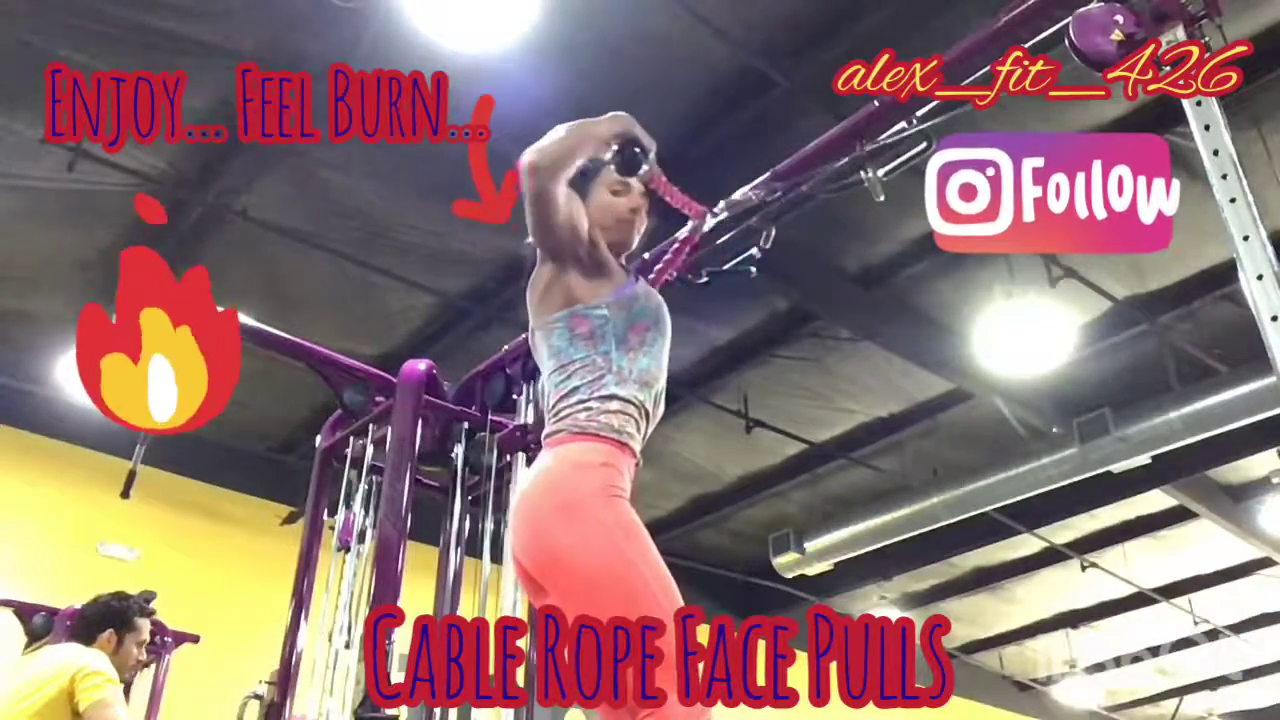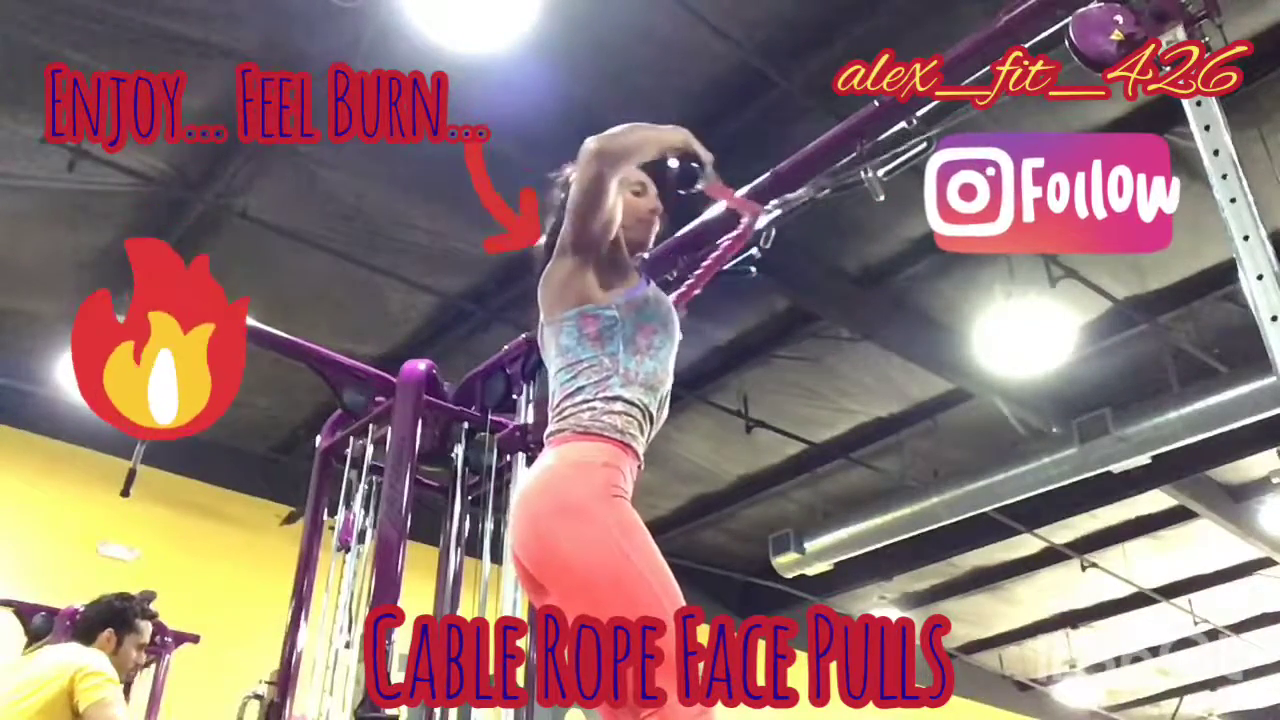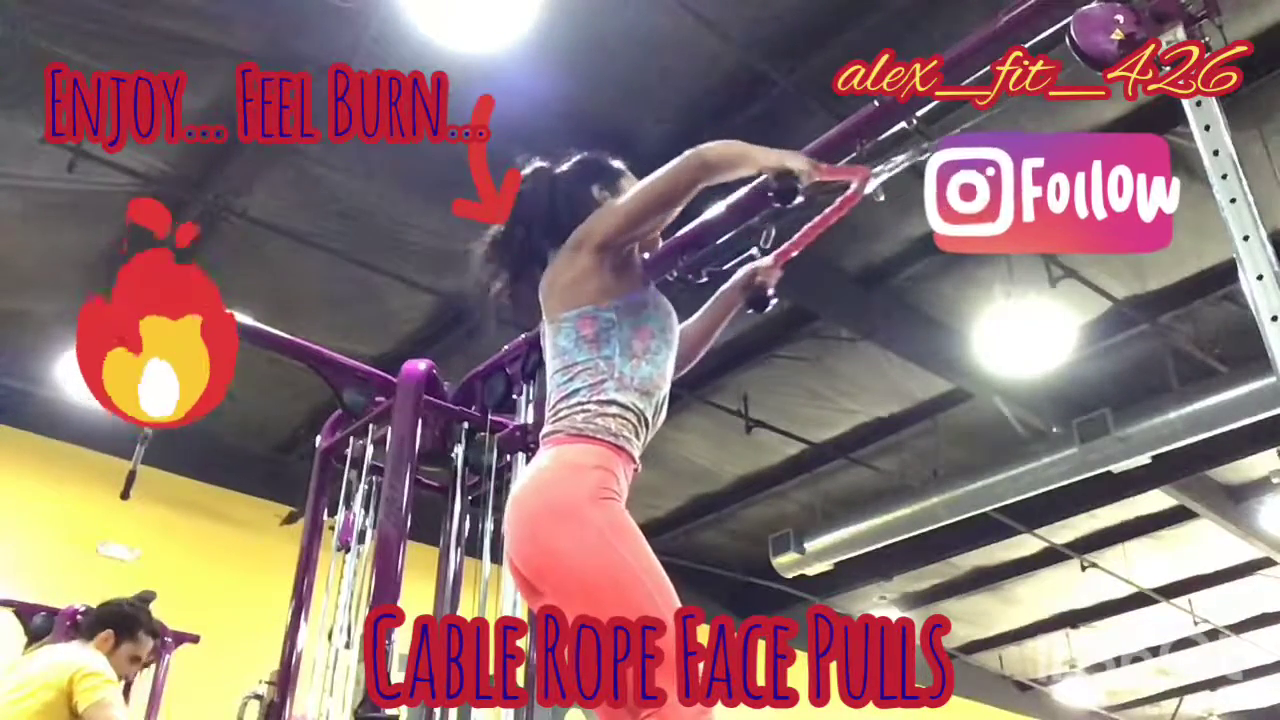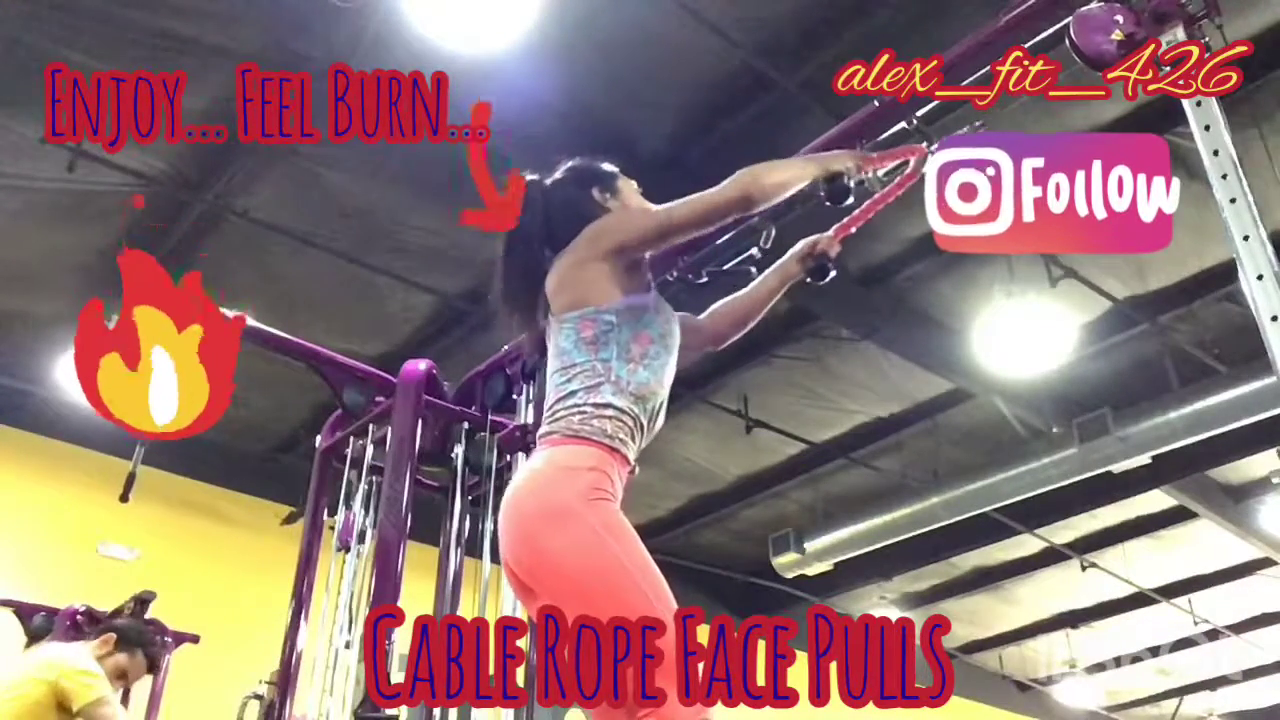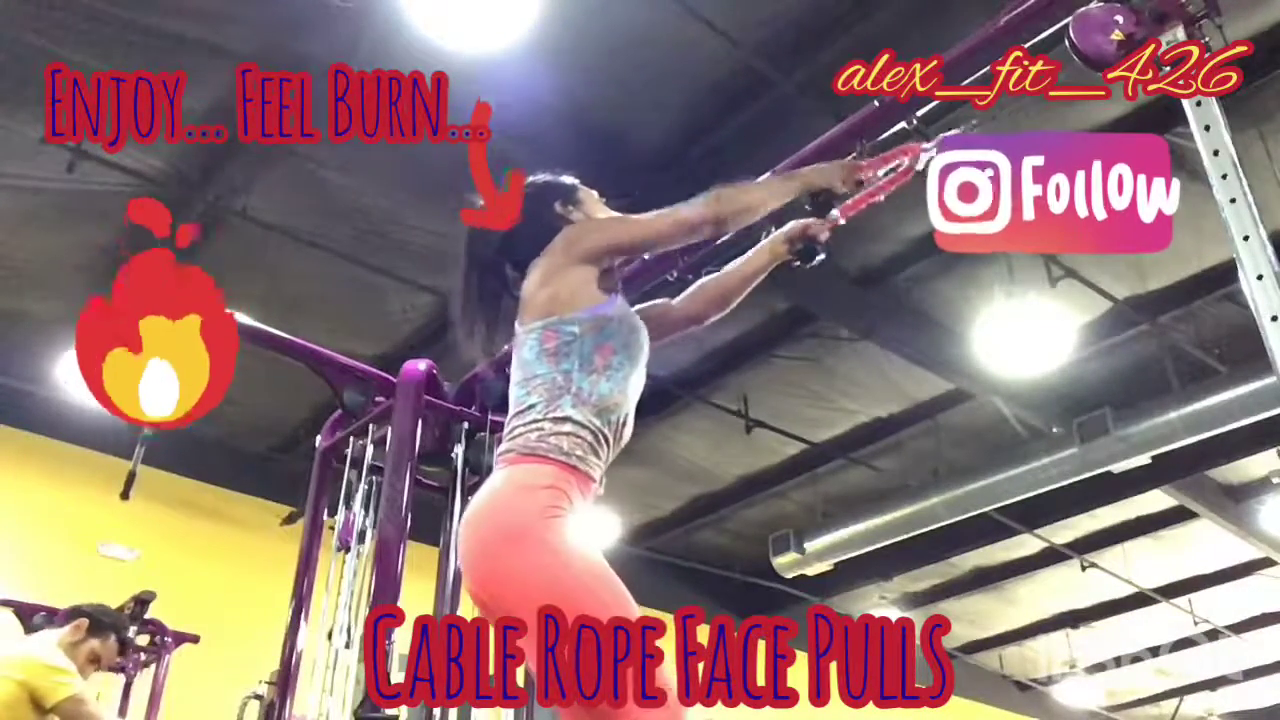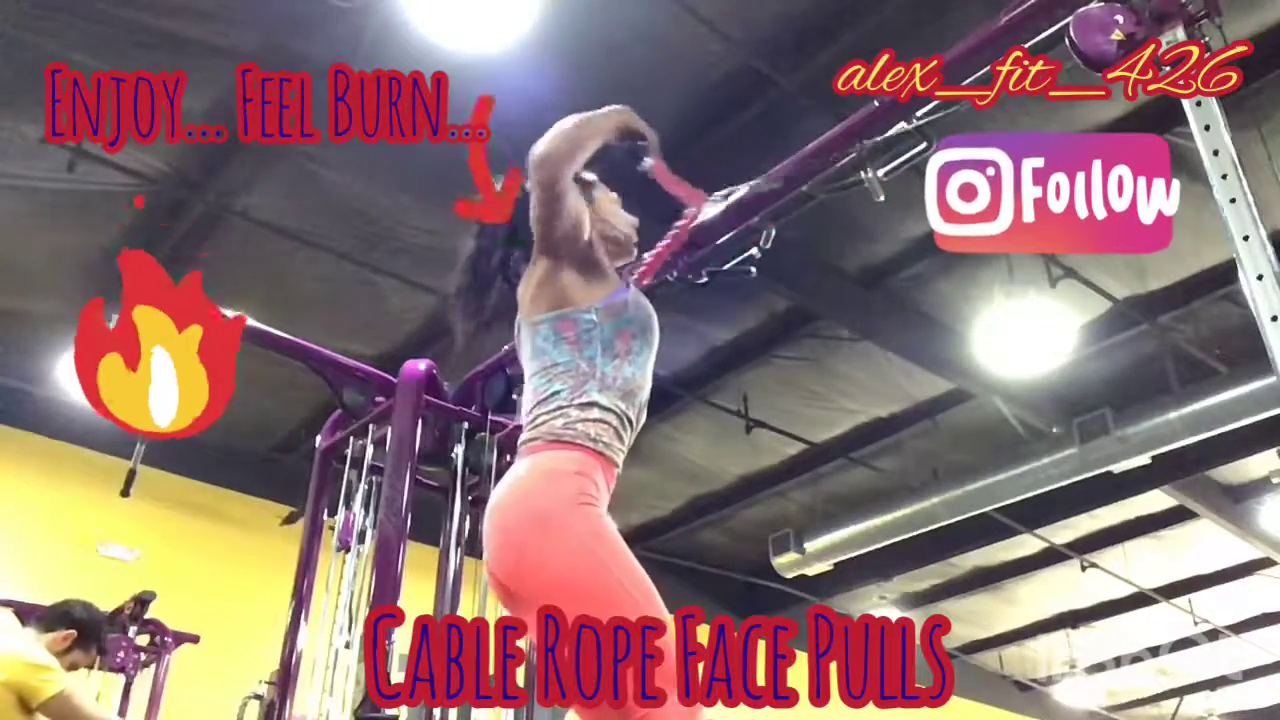
dt=0.5s
person 1, frame 1
left shoulder: (595, 296)
right shoulder: (570, 255)
right elbow: (539, 166)
right wrist: (612, 128)
left hip: (560, 502)
right hip: (576, 490)
person 1, frame 2
left shoulder: (606, 290)
right shoulder: (585, 253)
right elbow: (599, 156)
left wrist: (659, 316)
right wrist: (675, 139)
left hip: (559, 500)
right hip: (579, 489)
person 1, frame 3
left shoulder: (582, 288)
right shoulder: (594, 246)
left elbow: (668, 357)
right elbow: (701, 162)
left wrist: (740, 287)
right wrist: (778, 159)
left hip: (556, 502)
right hip: (571, 493)
person 1, frame 4
left shoulder: (616, 297)
right shoulder: (600, 243)
left elbow: (711, 329)
right elbow: (740, 193)
left wrist: (795, 263)
right wrist: (826, 162)
left hip: (551, 504)
right hip: (567, 494)
person 1, frame 5
left shoulder: (599, 311)
right shoulder: (571, 252)
left elbow: (691, 306)
right elbow: (714, 211)
left wrist: (781, 243)
right wrist: (811, 177)
left hip: (523, 525)
right hip: (523, 519)
person 1, frame 6
left shoulder: (569, 292)
right shoulder: (566, 251)
right elbow: (549, 161)
left wrist: (621, 297)
right wrist: (616, 120)
left hip: (540, 511)
right hip: (553, 501)
